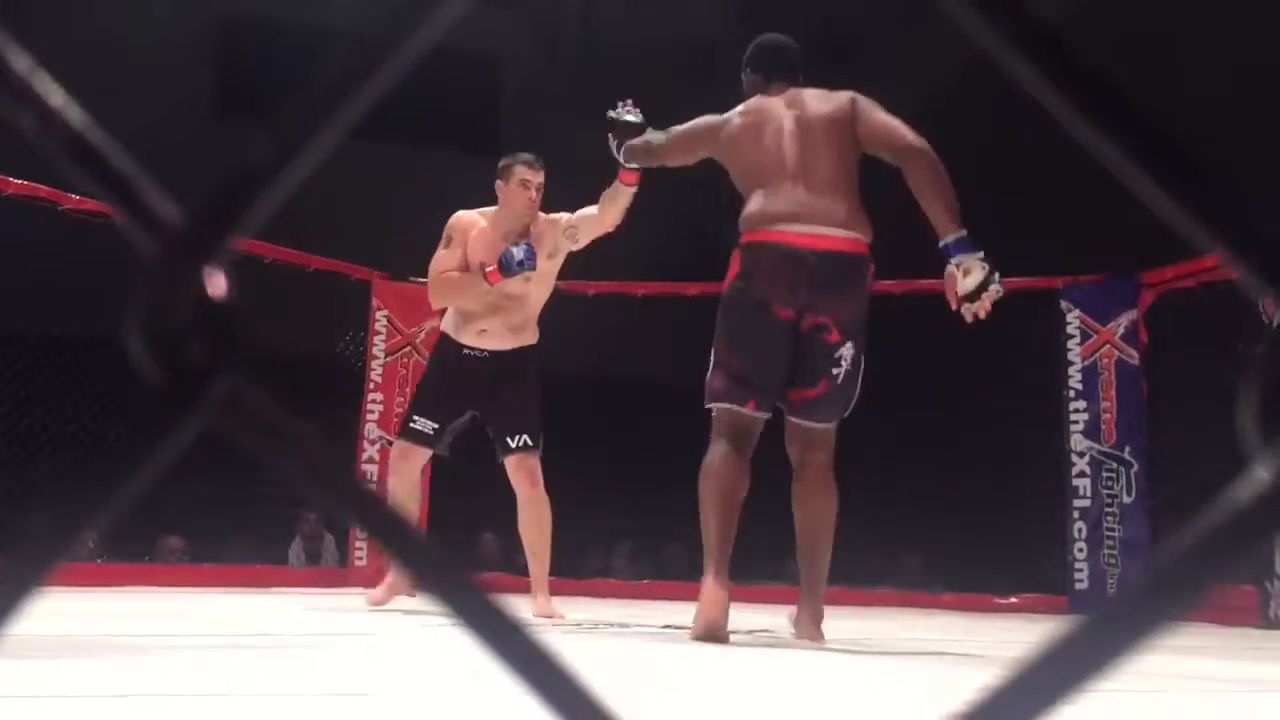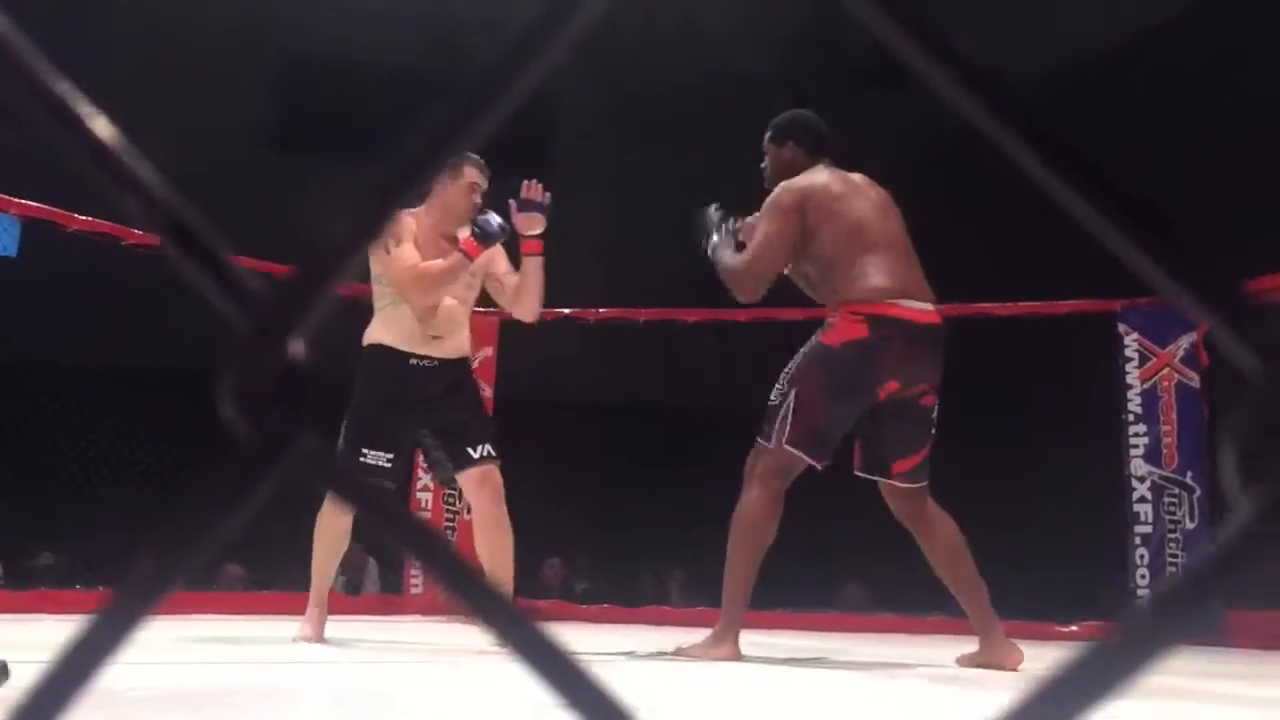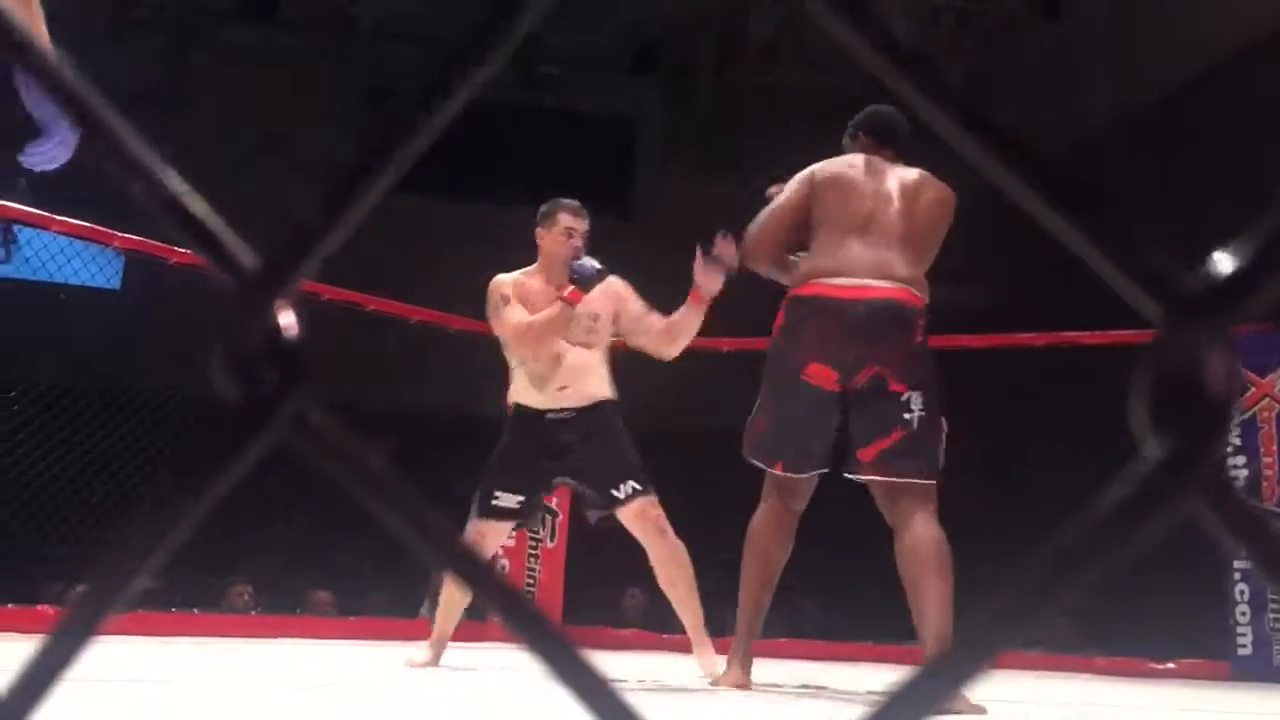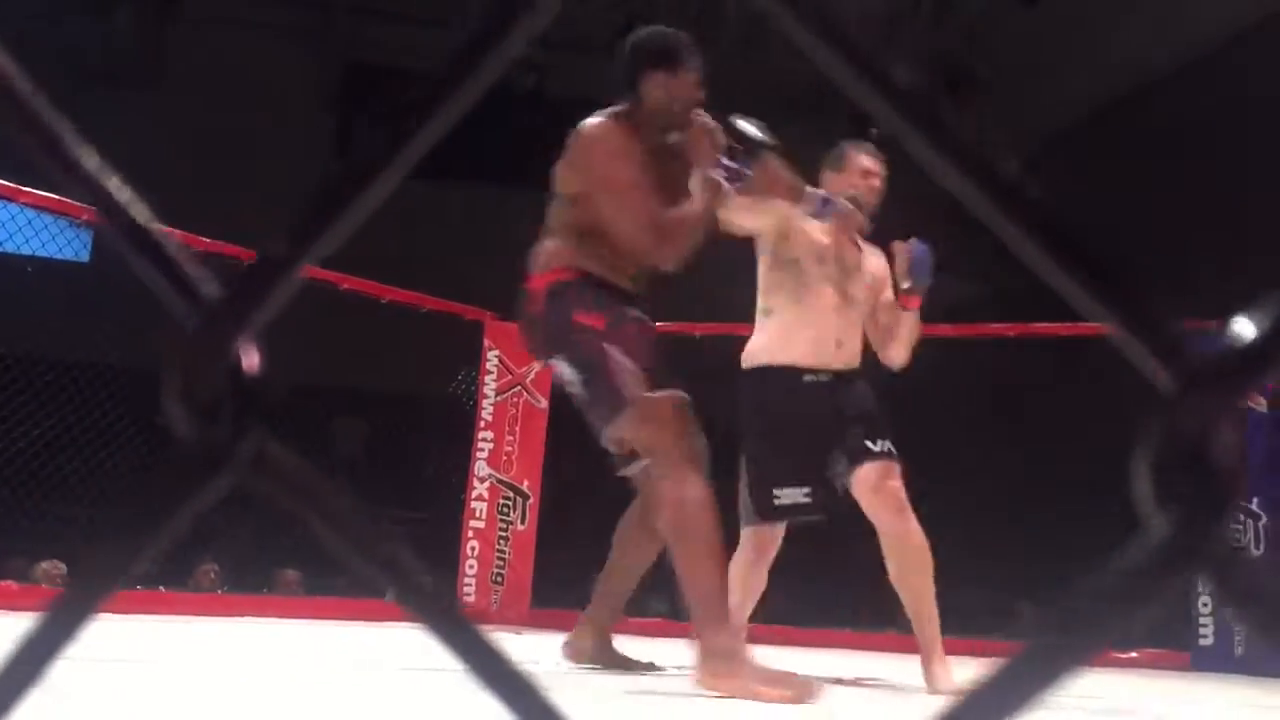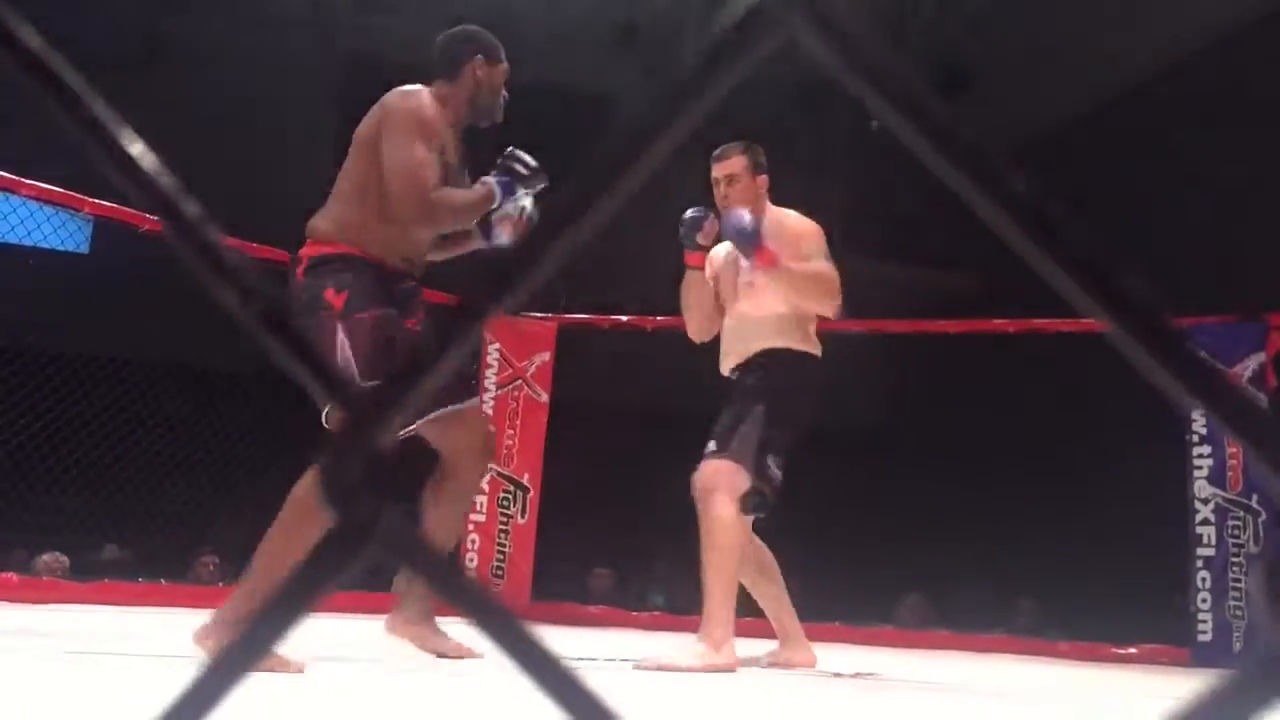
dt=1s
person 1, frame 1
left shoulder: (725, 125)
right shoulder: (845, 106)
left elbow: (645, 150)
right elbow: (915, 154)
left wrist: (624, 138)
right wrist: (959, 247)
left hip: (767, 261)
right hip: (841, 267)
left knee: (732, 432)
right knee: (813, 449)
left ankle: (715, 581)
right ankle: (810, 609)
person 1, frame 2
left shoulder: (794, 193)
right shoulder: (871, 192)
left elbow: (747, 284)
left wrist: (720, 243)
right wrist: (786, 252)
left hip: (865, 333)
right hip: (922, 335)
left knee: (766, 472)
right knee: (909, 498)
left ankle: (725, 635)
right ankle: (995, 640)
person 1, frame 3
left shoulder: (822, 173)
right shoulder: (938, 194)
left elbow: (759, 249)
left hip: (816, 320)
right hip: (894, 324)
left knee: (784, 493)
right knee: (912, 507)
left ankle: (738, 662)
person 1, frame 4
left shoulder: (679, 133)
right shoulder: (603, 141)
right elbow: (665, 250)
right wrist: (710, 176)
left hip: (604, 310)
right hip: (571, 305)
left knee: (666, 476)
right knee: (680, 455)
left ankle: (592, 632)
right ankle: (721, 654)
person 1, frame 5
left shoulder: (441, 139)
right shoulder: (413, 106)
right elbow: (413, 212)
left wrist: (491, 230)
right wrist: (495, 188)
left hip: (395, 290)
right hip: (343, 280)
left knee: (471, 444)
left ankle: (412, 609)
right ankle: (235, 622)
person 2, frame 1
left shoulder: (556, 231)
right shoulder: (463, 225)
left elbow: (607, 217)
right elbow: (436, 294)
left wrist: (629, 165)
right wrist: (496, 272)
left hip: (511, 365)
right hip: (454, 357)
left knee: (526, 474)
right knee: (404, 459)
left ankle: (541, 593)
right ankle: (402, 569)
person 2, frame 2
left shoulder: (482, 243)
right shoulder: (394, 226)
left elbow: (527, 310)
right elbow: (417, 287)
left wrist: (532, 239)
right wrist: (472, 248)
left hip: (451, 376)
right hip: (392, 369)
left knee: (487, 488)
right ankle: (316, 609)
person 2, frame 3
left shoulder: (609, 290)
right shoulder: (507, 288)
left elbow: (667, 341)
right elbow: (525, 343)
left wrist: (702, 292)
right wrist: (572, 295)
left hip: (595, 420)
right hip: (532, 426)
left knee: (652, 524)
right knee: (479, 539)
left ankle: (703, 644)
right ankle: (437, 643)
person 2, frame 4
left shoulder: (873, 264)
right shoulder: (788, 221)
left elbow: (893, 356)
right elbow: (737, 211)
left wrist: (911, 293)
right wrist: (808, 200)
left hip: (842, 388)
right hip: (777, 391)
left knee: (888, 501)
right knee: (762, 541)
left ankle: (933, 657)
person 2, frame 5
left shoulder: (792, 229)
right shoulder: (720, 252)
left elbow: (828, 299)
right elbow: (700, 329)
left wrist: (761, 251)
right wrist: (694, 255)
left hip: (780, 371)
right hip: (744, 382)
left knee: (713, 485)
right knee: (728, 521)
left ankle: (715, 642)
right ankle: (794, 642)
